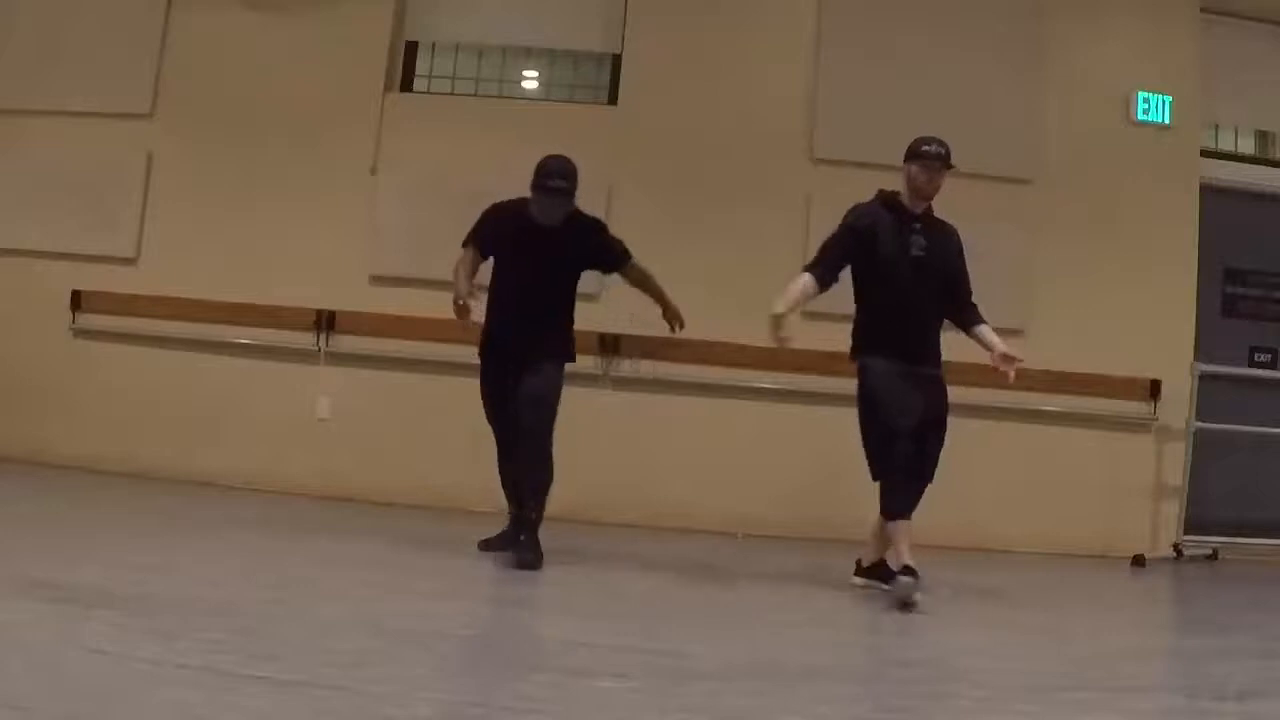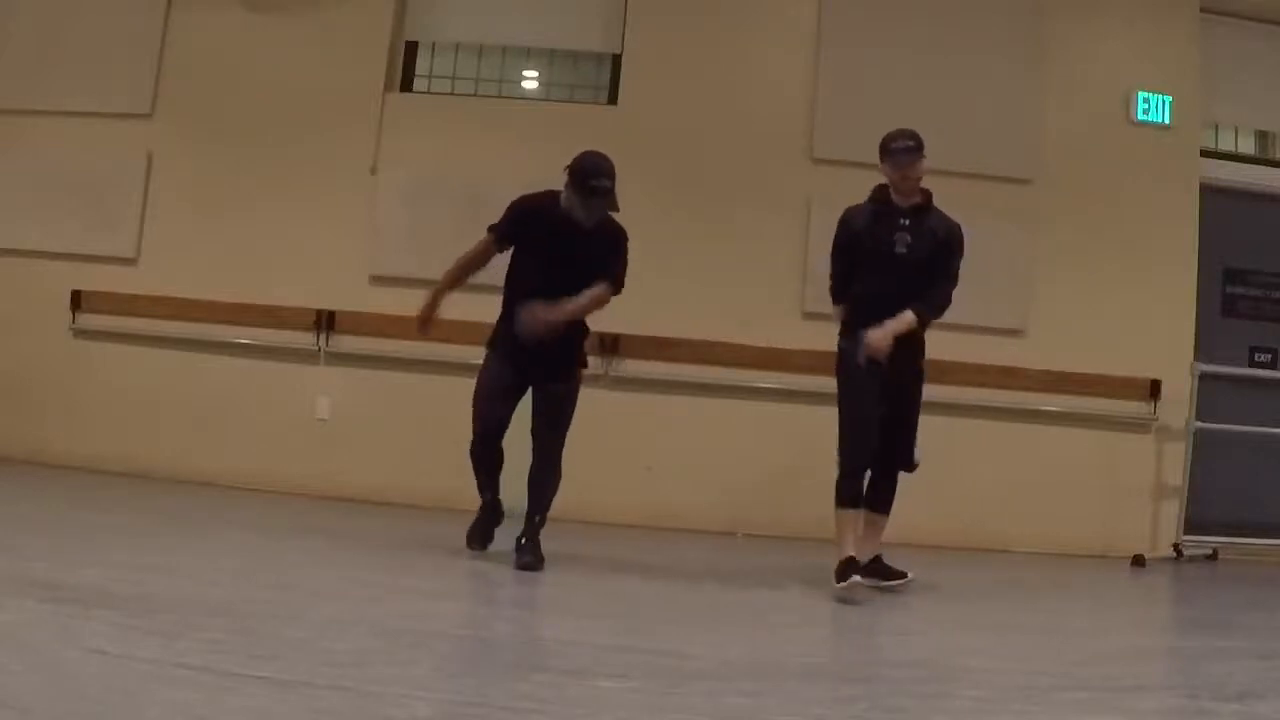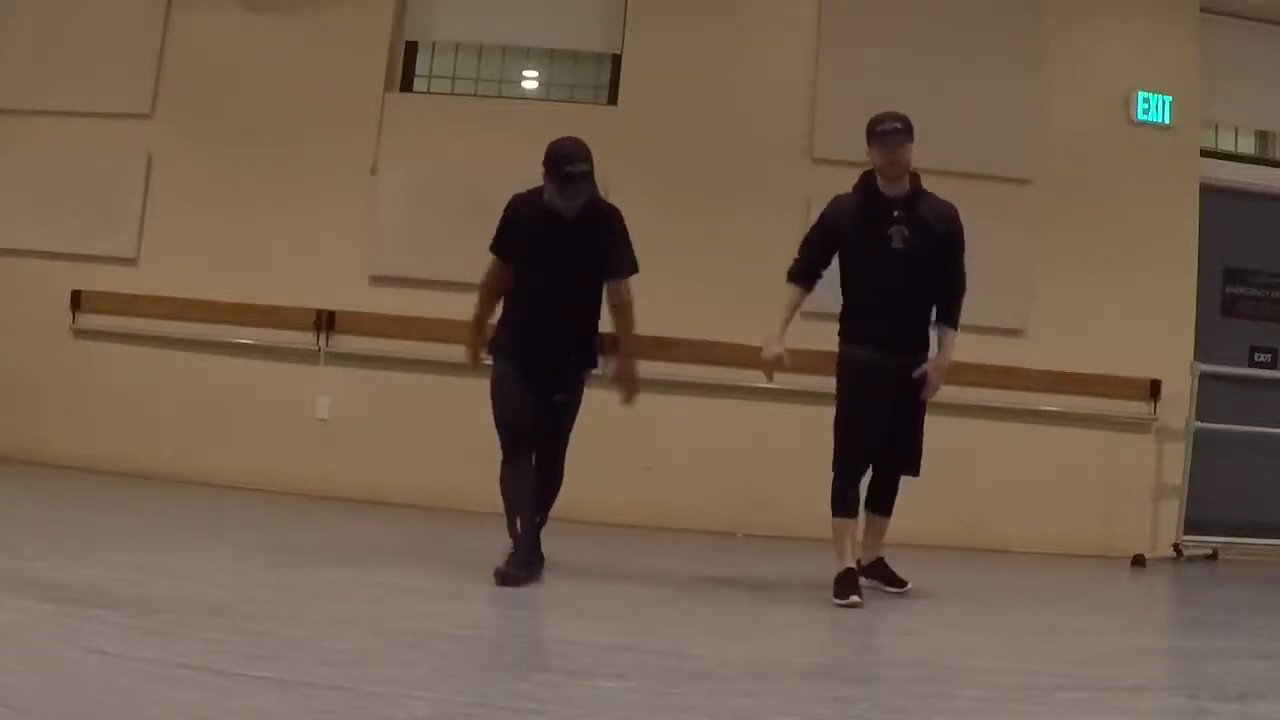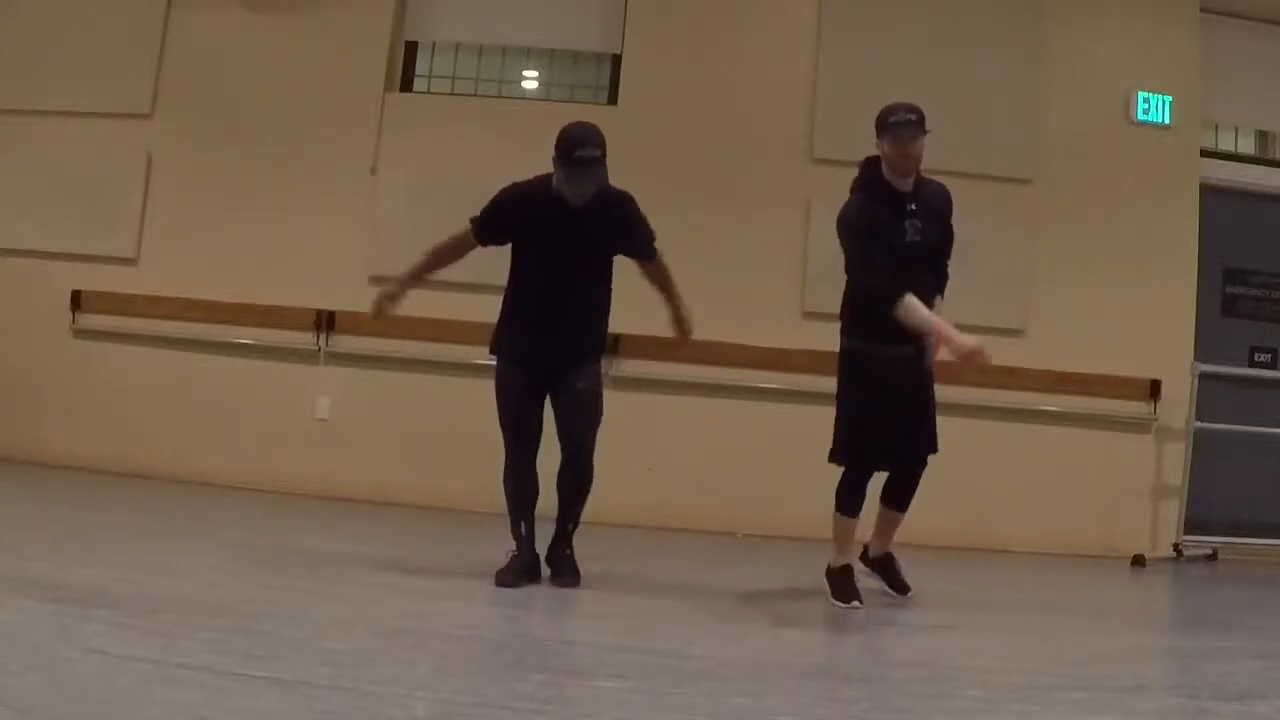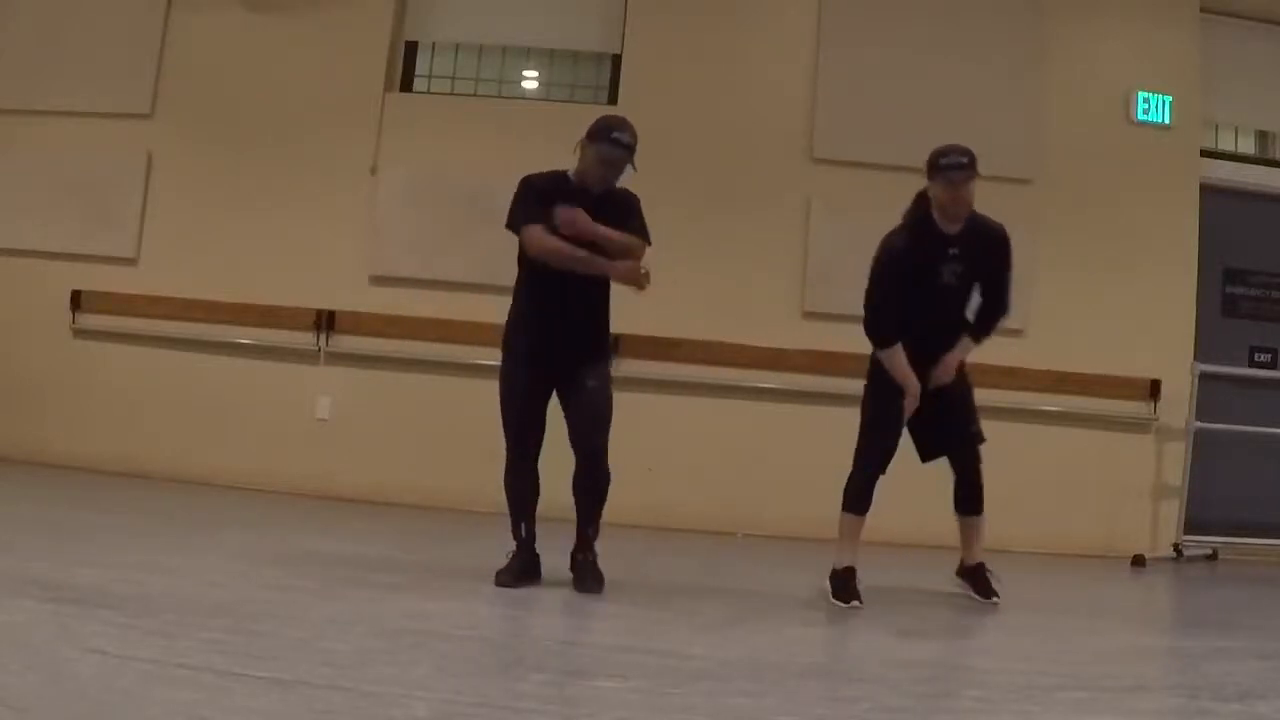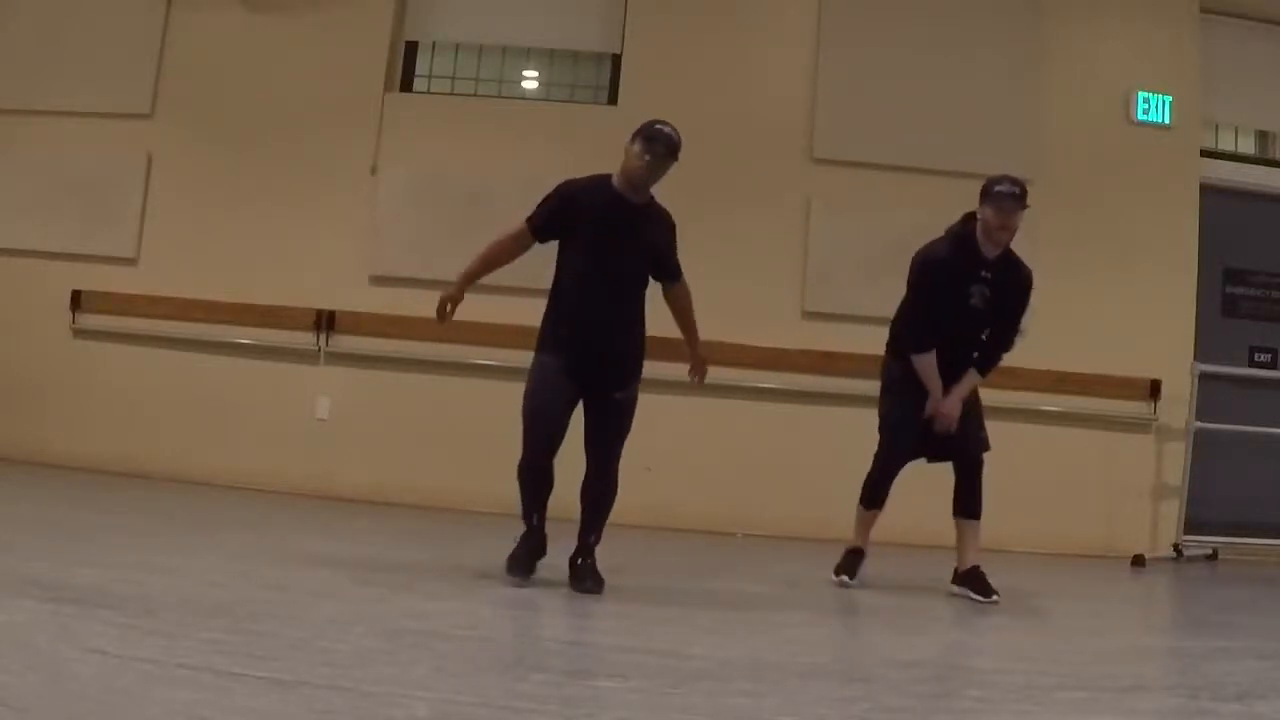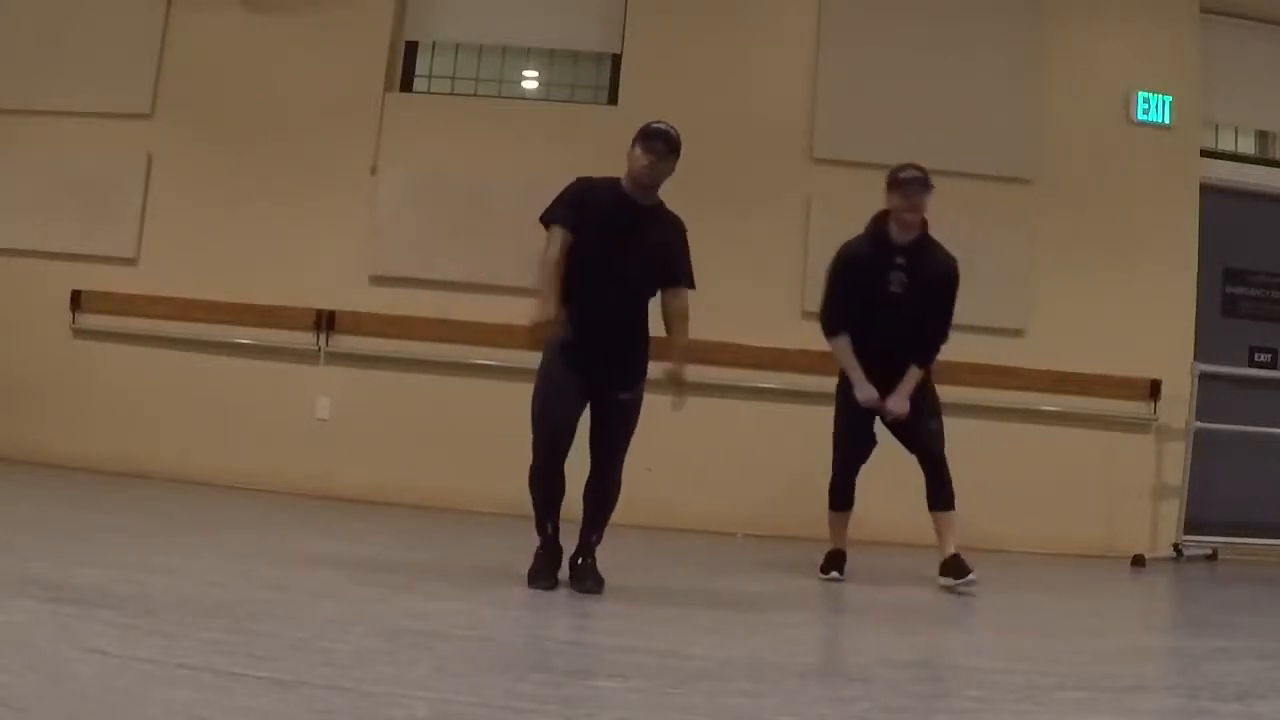
dt=0.5s
person 1, frame 1
left shoulder: (946, 238)
right shoulder: (868, 219)
left elbow: (959, 304)
right elbow: (823, 269)
left wrist: (995, 345)
right wrist: (785, 305)
left hip: (928, 369)
right hip: (880, 362)
left knee: (918, 467)
right knee: (896, 457)
left ankle: (874, 561)
right ankle: (903, 565)
person 1, frame 2
left shoulder: (945, 230)
right shoulder: (857, 220)
left elbow: (939, 297)
left wrist: (892, 330)
left hip: (906, 355)
right hip: (859, 352)
left knee: (890, 459)
right knee: (857, 452)
left ankle: (869, 555)
right ankle: (847, 555)
person 1, frame 3
left shoulder: (941, 217)
right shoulder: (846, 210)
left elbow: (951, 293)
right elbow: (805, 270)
left wrist: (943, 357)
right wrist: (777, 335)
left hip: (913, 357)
right hip: (862, 354)
left knee: (895, 463)
right knee: (853, 460)
left ankle: (872, 557)
right ankle: (847, 568)
person 1, frame 4
left shoulder: (938, 199)
right shoulder: (860, 211)
right elbow: (884, 287)
left wrist: (935, 334)
right wrist: (949, 334)
left hip: (914, 349)
right hip: (869, 349)
left knee: (913, 456)
right knee: (862, 460)
left ankle: (878, 550)
right ankle: (840, 564)
person 1, frame 5
left shoulder: (991, 240)
right shoulder: (900, 245)
left elbow: (994, 306)
right elbow: (877, 324)
left wrist: (957, 354)
right wrist: (909, 384)
left hip: (947, 361)
right hip: (893, 365)
left knee: (968, 458)
right knee: (870, 459)
left ankle: (972, 563)
right ankle: (844, 567)
person 1, frame 6
left shoulder: (1017, 277)
right shoulder: (937, 257)
left elbow: (998, 343)
right elbow: (916, 332)
left wrist: (955, 395)
right wrist: (934, 391)
left hip: (959, 374)
right hip: (907, 368)
left knee: (971, 461)
right knee: (891, 455)
left ankle: (967, 568)
right ankle: (856, 549)
person 1, frame 7
left shoulder: (941, 264)
right shoulder: (856, 253)
left elbow: (935, 336)
right elbow: (833, 323)
left wrist: (904, 391)
right wrist: (858, 381)
left hip: (911, 377)
right hip: (860, 375)
left knee: (934, 459)
right knee: (847, 461)
left ankle: (950, 556)
right ankle: (836, 551)
person 2, frame 1
left shoulder: (586, 231)
right shoulder: (502, 217)
left elbow: (628, 268)
right elbow: (469, 257)
left wrist: (666, 305)
right wrist: (463, 288)
left hip: (545, 353)
right hip: (497, 349)
left knee: (535, 437)
right knee: (506, 440)
left ankle: (530, 533)
right ankle: (518, 523)
person 2, frame 2
left shoulder: (612, 237)
right shoulder: (530, 210)
left elbow: (602, 291)
right elbow: (485, 250)
left wrist: (557, 313)
right wrist: (439, 294)
left hip: (563, 356)
right hip: (508, 347)
left knee: (548, 449)
right knee: (485, 432)
left ankle: (530, 536)
right ankle: (490, 506)
person 2, frame 3
left shoulder: (605, 221)
right shoulder: (520, 210)
left elbow: (619, 290)
right elbow: (500, 270)
left wrist: (626, 357)
right wrist: (480, 328)
left hip: (570, 359)
right hip: (513, 353)
left knee: (550, 454)
right knee: (516, 449)
left ankle: (532, 538)
right ankle: (523, 548)
person 2, frame 4
left shoulder: (617, 208)
right shoulder: (520, 200)
left elbow: (650, 259)
right elbow: (465, 241)
left wrist: (676, 307)
right wrist: (404, 283)
left hip: (580, 356)
right hip: (518, 351)
left knee: (579, 453)
right knee: (520, 453)
left ankle: (562, 547)
right ankle: (524, 552)
person 2, frame 5
left shoulder: (624, 205)
right shoulder: (537, 188)
left elbow: (637, 250)
right elbow: (538, 244)
left wrist: (590, 230)
right wrist: (606, 266)
left hip: (587, 352)
right hip: (527, 346)
left knee: (593, 452)
right knee: (521, 453)
left ankle: (585, 552)
right ankle: (524, 552)
person 2, frame 6
left shoulder: (659, 223)
right shoulder: (577, 195)
left elbow: (674, 286)
right elbow: (519, 239)
left wrist: (695, 347)
right wrist: (462, 282)
left hip: (620, 362)
right hip: (559, 350)
left knee: (604, 464)
right knee: (537, 447)
left ankle: (585, 556)
right ankle: (534, 532)
person 2, frame 7
left shoulder: (669, 228)
right shoulder: (585, 194)
left elbow: (677, 295)
right elbow: (555, 244)
left wrist: (678, 358)
right wrist: (547, 298)
left hip: (625, 362)
right hip: (569, 350)
left knee: (608, 463)
right knee: (548, 448)
left ankle: (585, 556)
right ankle: (548, 546)
